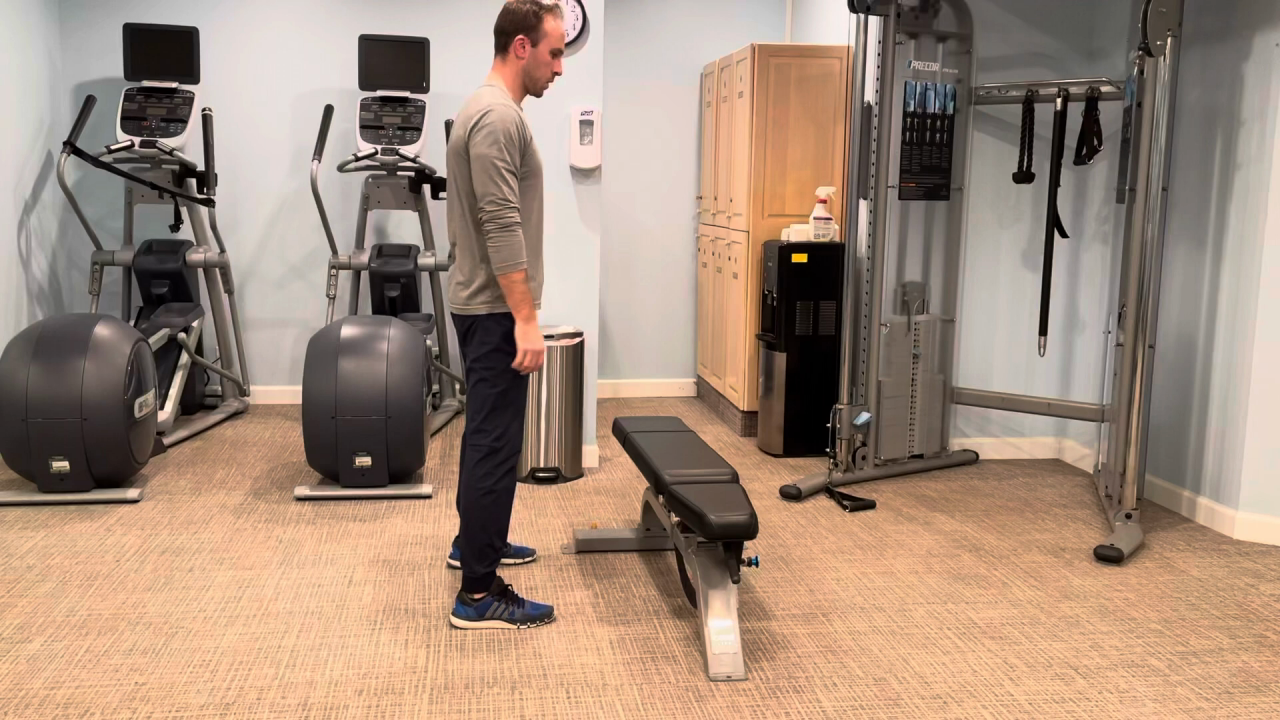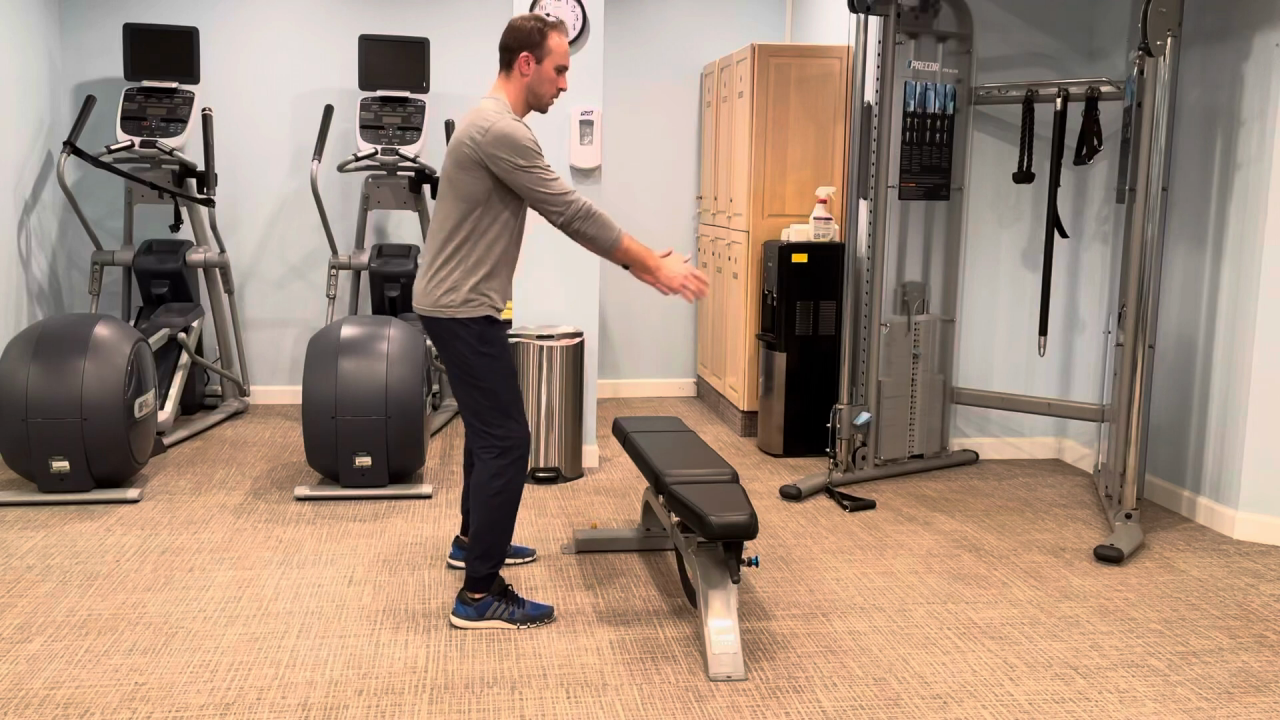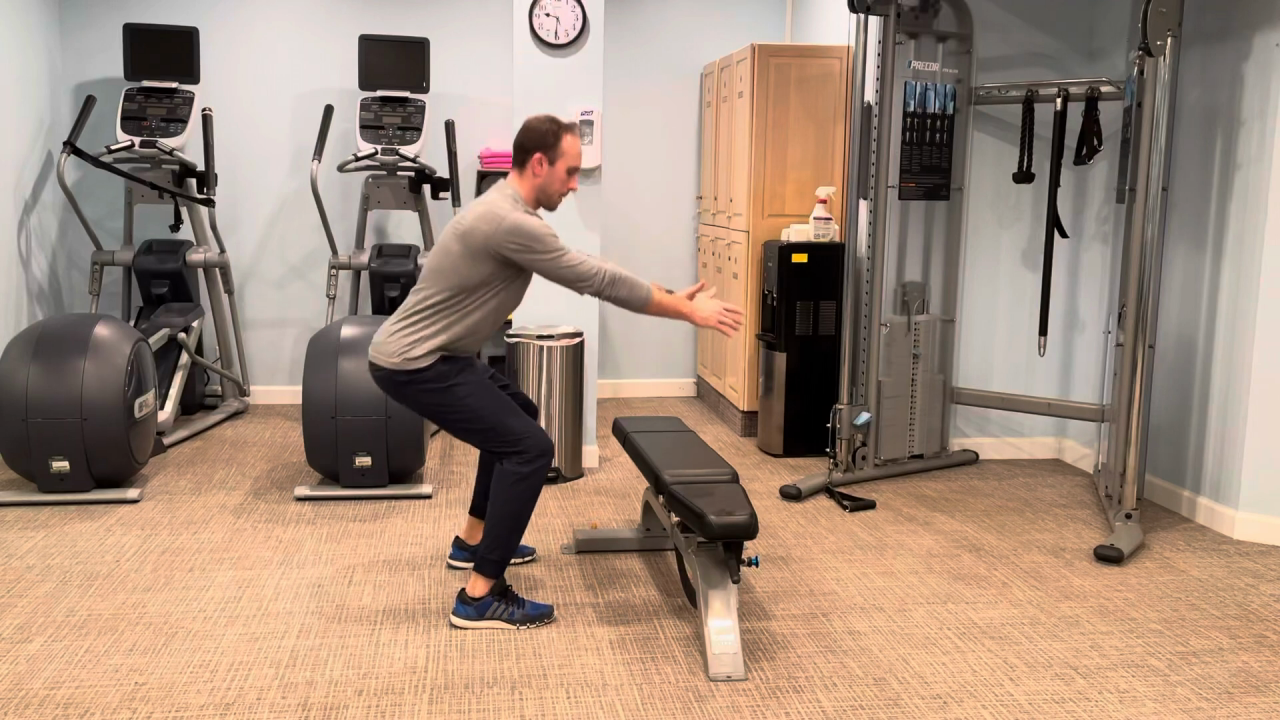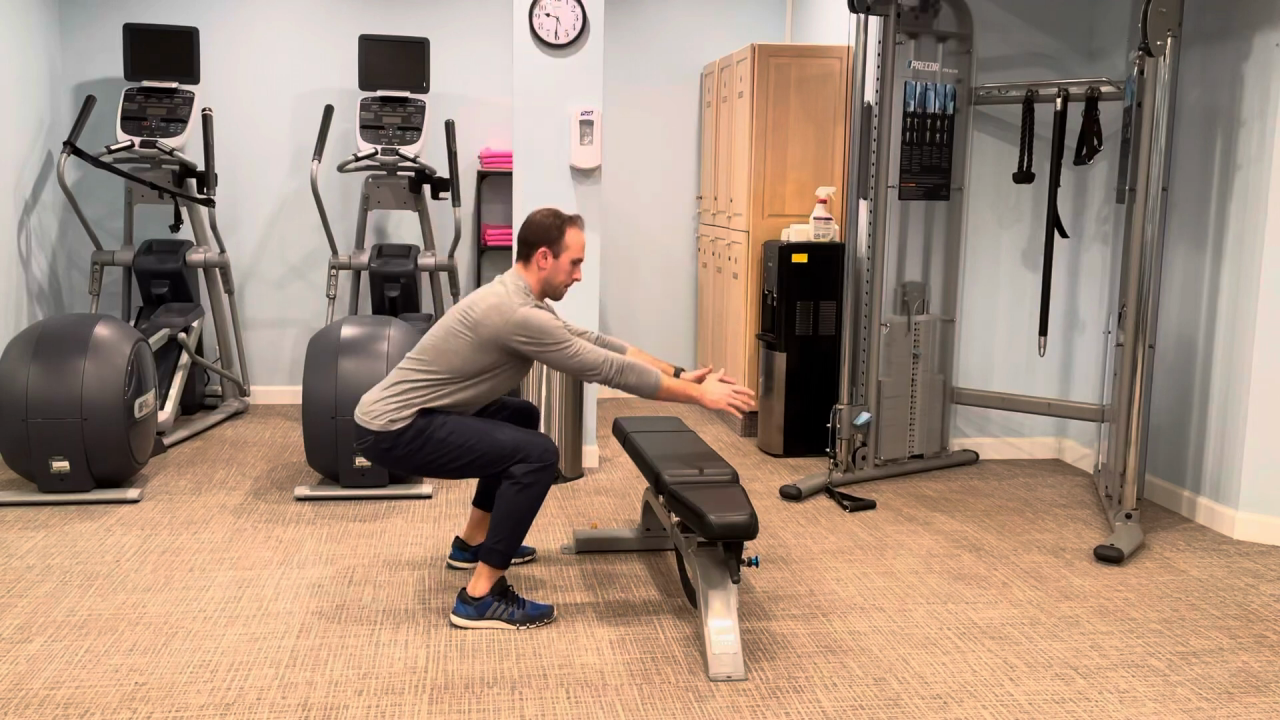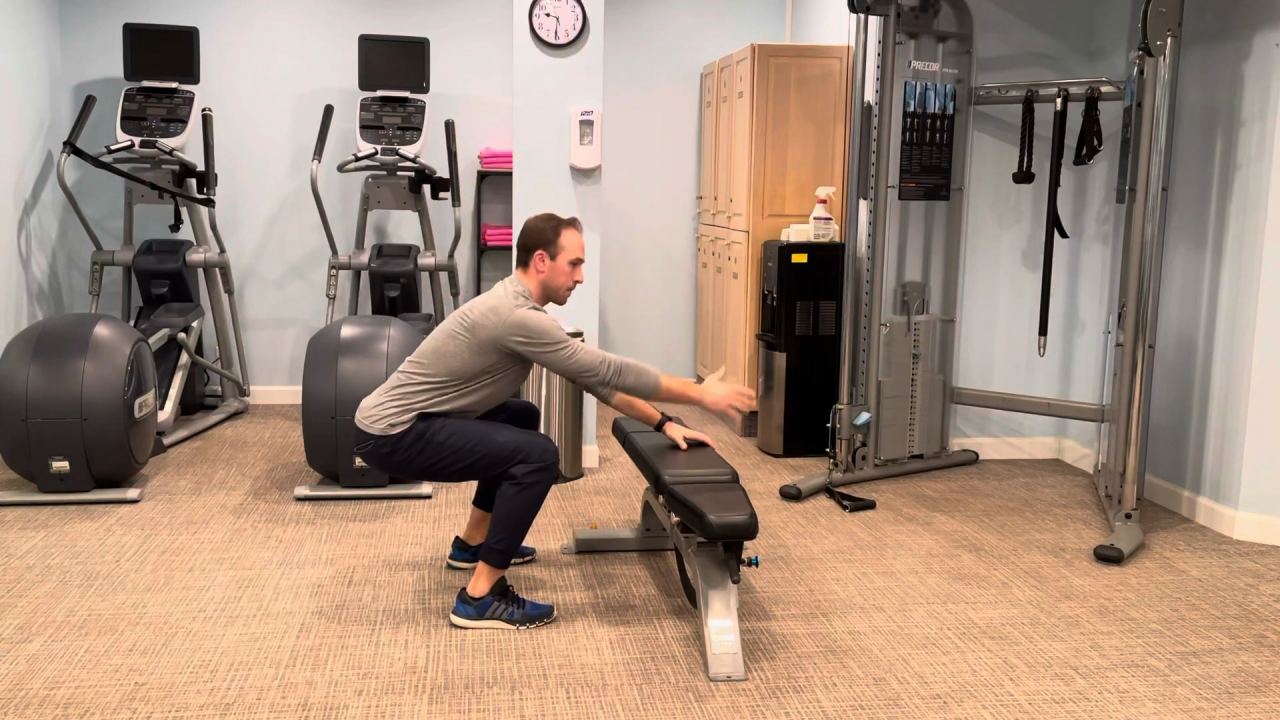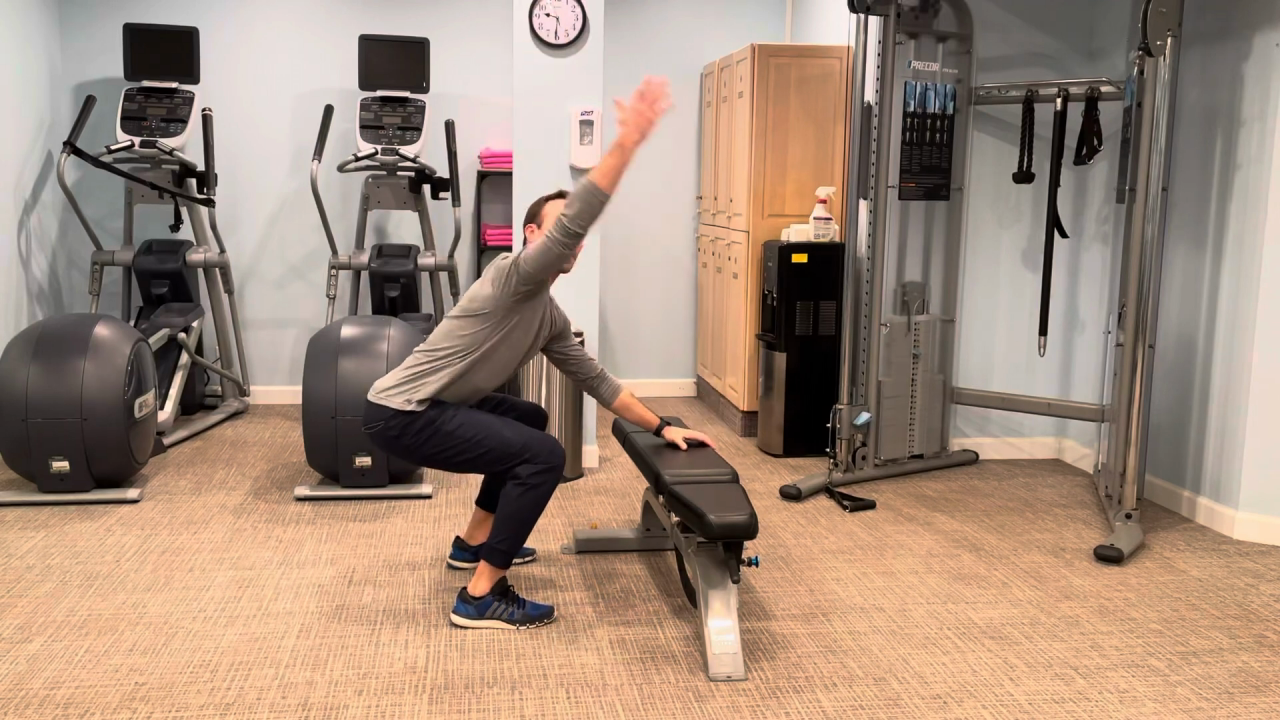
dt=0.5s
person 1, frame 1
left shoulder: (489, 109)
right shoulder: (498, 117)
right elbow: (502, 228)
right wrist: (524, 319)
left hip: (486, 303)
right hip: (495, 309)
left knee: (487, 430)
right knee: (496, 438)
left ankle: (474, 539)
right ankle: (478, 593)
person 1, frame 2
left shoulder: (496, 123)
right shoulder: (499, 130)
left elbow: (566, 212)
right elbow: (572, 213)
left wrist: (644, 261)
right wrist: (653, 266)
left hip: (456, 302)
right hip: (461, 309)
left knee: (491, 426)
right knee: (506, 439)
left ankle: (474, 540)
right ankle: (479, 597)
person 1, frame 3
left shoulder: (508, 212)
right shoulder: (510, 223)
left elbow: (588, 268)
right elbow: (597, 281)
left wrist: (670, 296)
right wrist: (688, 311)
left hip: (427, 351)
right hip: (412, 362)
left knee: (515, 418)
right knee: (529, 448)
left ankle: (473, 538)
right ankle: (480, 595)
person 1, frame 4
left shoulder: (517, 299)
right shoulder: (517, 316)
left elbow: (594, 344)
right elbow: (607, 371)
left wrist: (679, 374)
right wrist: (699, 395)
left hip: (402, 415)
right hip: (392, 430)
left knee: (520, 419)
right knee: (536, 455)
left ankle: (474, 541)
right ankle: (480, 597)
person 1, frame 5
left shoulder: (518, 307)
right shoulder: (516, 317)
left elbow: (592, 375)
right elbow: (607, 371)
left wrist: (663, 423)
right wrist: (700, 394)
left hip: (404, 419)
right hip: (391, 434)
left knee: (521, 419)
right knee: (536, 455)
left ankle: (473, 542)
right ankle: (480, 596)
person 1, frame 6
left shoulder: (549, 316)
right shoulder: (512, 280)
left elbow: (595, 379)
right elbow: (565, 226)
left wrist: (662, 427)
right wrist: (627, 142)
left hip: (431, 408)
right hip: (399, 415)
left knee: (530, 424)
right knee: (542, 457)
left ankle: (474, 543)
right ankle: (481, 596)
